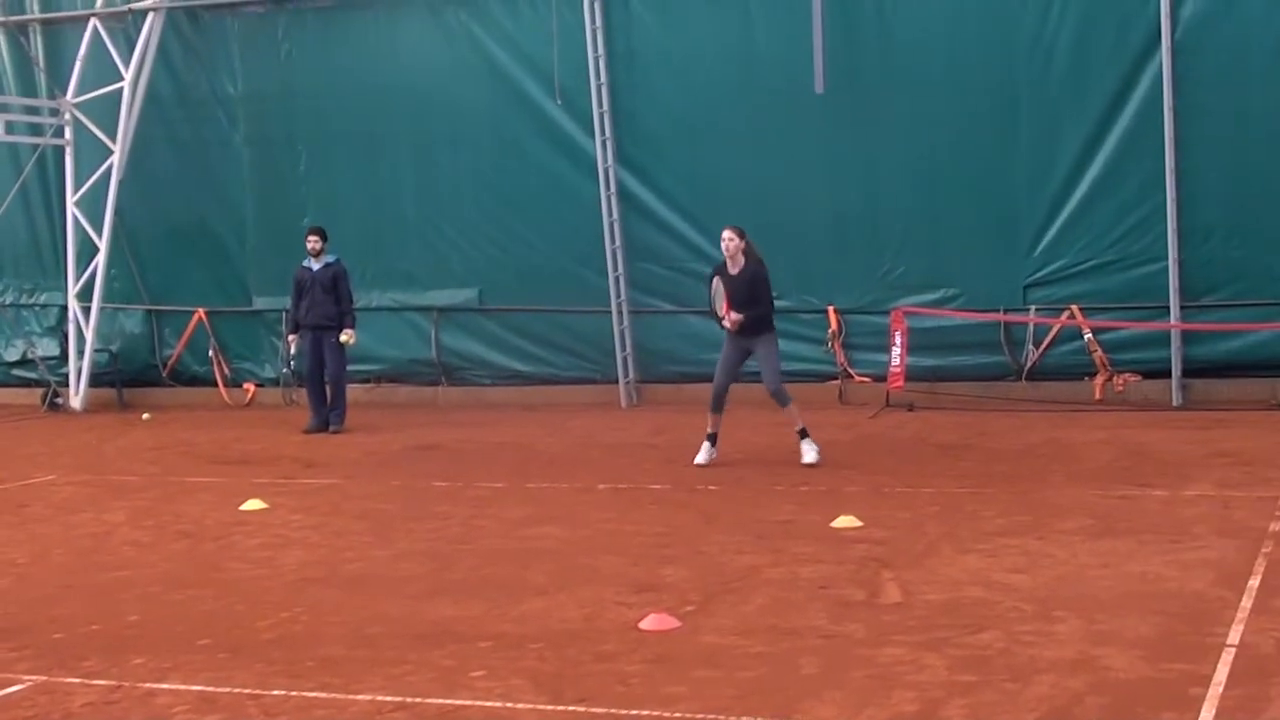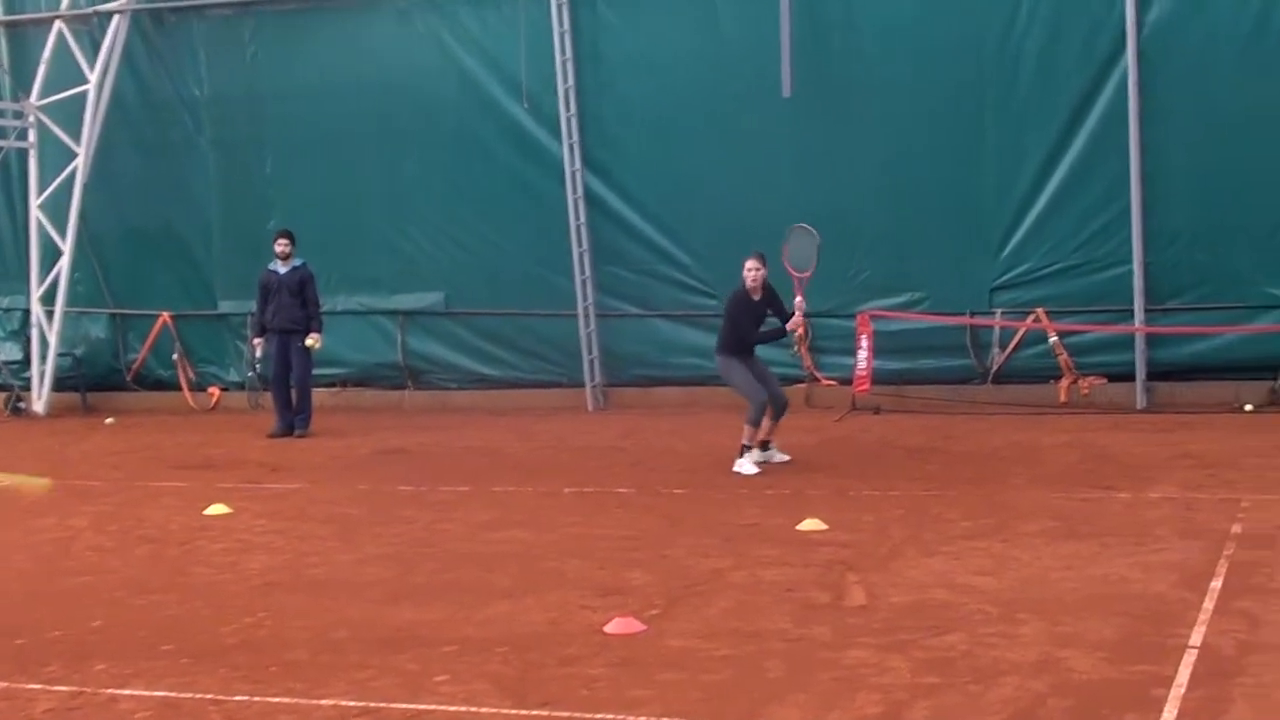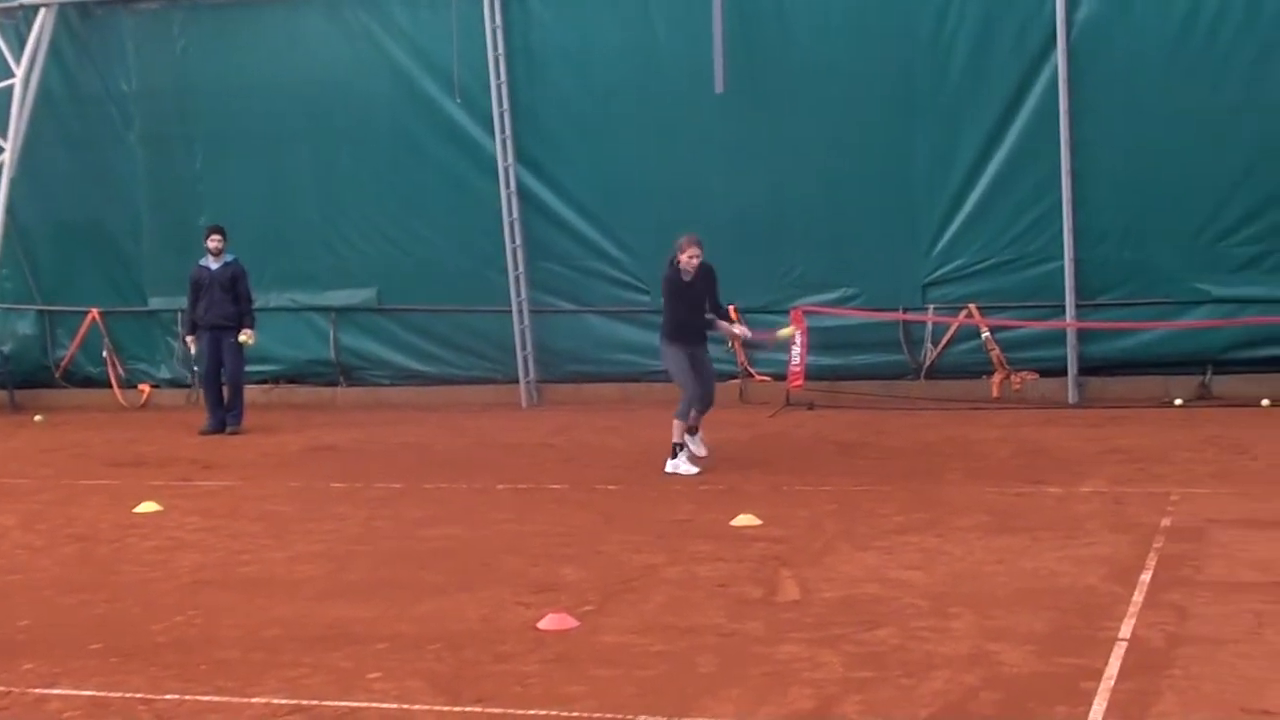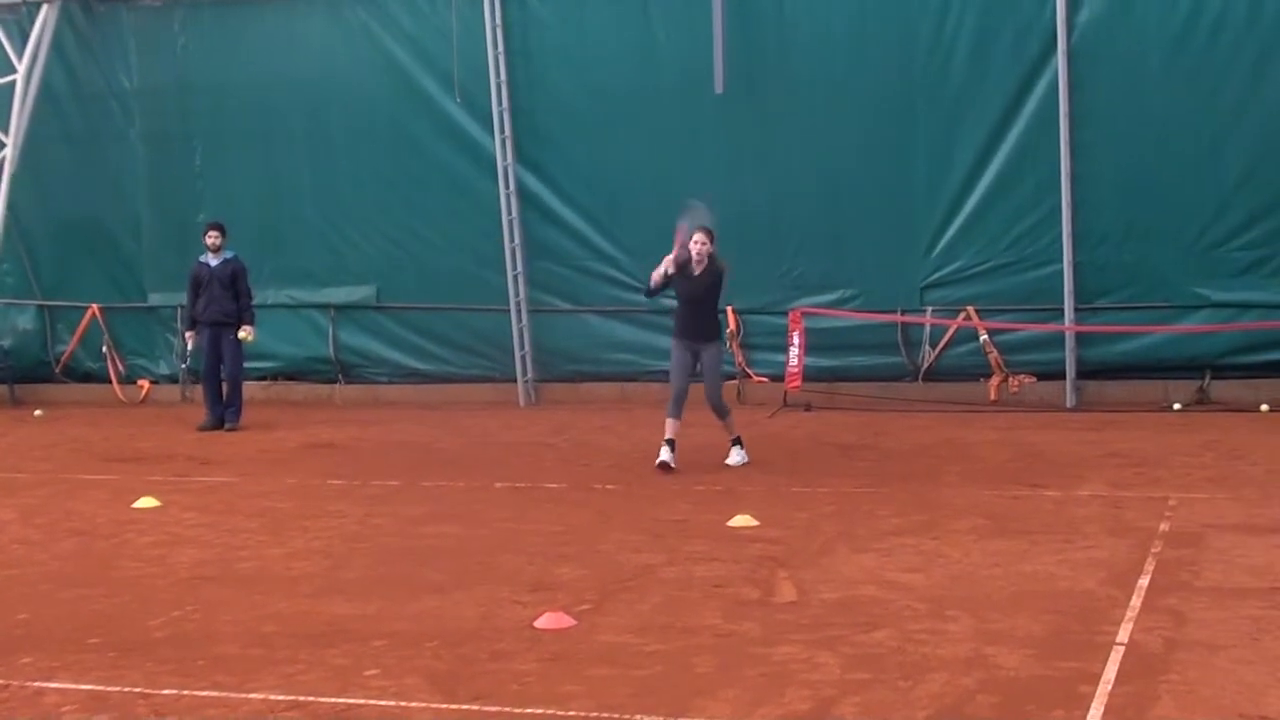
dt=0.5s
person 1, frame 1
left shoulder: (756, 271)
right shoulder: (718, 273)
left elbow: (767, 307)
left wrist: (742, 318)
right wrist: (724, 321)
left hip: (763, 337)
right hip: (735, 338)
left knee: (774, 388)
right knee: (718, 389)
left ankle: (805, 440)
right ankle: (709, 445)
person 1, frame 2
left shoulder: (768, 291)
right shoulder: (738, 299)
left elbow: (783, 317)
right elbow: (752, 337)
left wrist: (796, 314)
right wrist: (786, 329)
left hip: (748, 357)
right hip: (728, 359)
left knee: (780, 400)
right knee: (760, 399)
left ankle: (763, 447)
right ankle: (744, 457)
person 1, frame 3
left shoulder: (708, 274)
right shoulder: (671, 279)
left elbow: (715, 306)
right elbow: (683, 317)
left wrist: (731, 324)
right wrist: (718, 324)
left hip: (698, 343)
right hip: (673, 344)
left knee: (707, 397)
right knee: (690, 395)
left ankle: (690, 433)
right ankle: (675, 458)
person 1, frame 4
left shoulder: (715, 273)
right shoulder: (680, 267)
left elbow: (691, 294)
right elbow: (649, 294)
left wrist: (672, 272)
right wrist: (657, 279)
left hip: (710, 342)
right hip: (682, 341)
left knee: (714, 399)
right knee: (677, 392)
left ankle: (737, 447)
right ankle: (667, 451)
person 2, frame 1
left shoulder: (336, 268)
right shoulder: (301, 272)
left elbow: (346, 300)
right elbow: (295, 303)
left wrist: (349, 325)
right wrist: (292, 330)
left hip: (332, 329)
right hip: (309, 330)
left knee: (335, 374)
right knee: (311, 374)
left ankle: (336, 419)
right ankle: (319, 418)
person 2, frame 2
left shoulder: (303, 272)
right shoulder: (267, 275)
left elbow: (312, 303)
right elbow: (261, 306)
left wrist: (315, 329)
right wrist: (258, 333)
left hip: (298, 333)
right hip: (275, 334)
left knee: (301, 378)
right knee: (277, 378)
left ankle: (301, 423)
right ankle: (284, 423)
person 2, frame 3
left shoulder: (235, 268)
right shoulder: (198, 271)
left elbow: (245, 299)
right elbow: (192, 303)
left wrist: (248, 325)
right wrist: (190, 331)
left hip: (231, 330)
right hip: (206, 331)
left knee: (233, 375)
right knee: (209, 376)
left ankle: (233, 420)
right ankle: (216, 420)
person 2, frame 4
left shoulder: (235, 264)
right shoulder: (198, 267)
left elbow: (244, 296)
right elbow: (192, 299)
left wrist: (247, 322)
right wrist: (189, 327)
left hip: (230, 326)
right hip: (206, 327)
left knee: (232, 372)
right knee: (208, 372)
left ankle: (232, 416)
right ankle: (214, 416)
